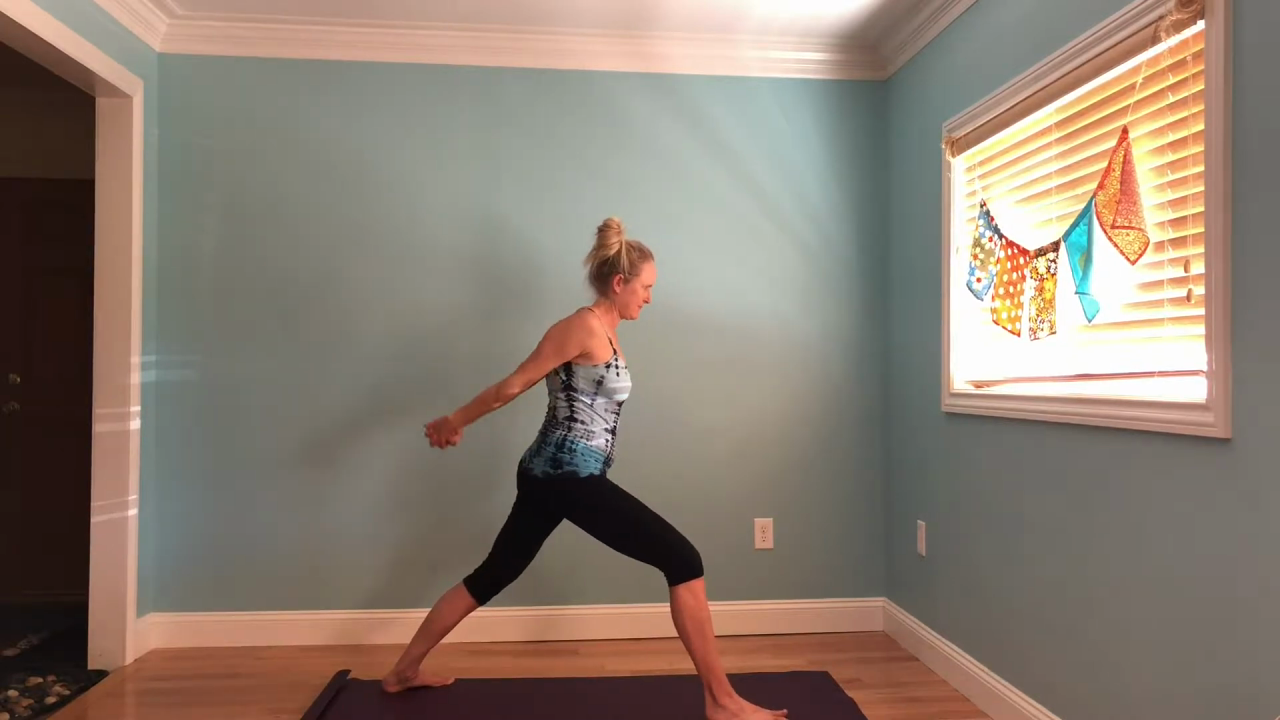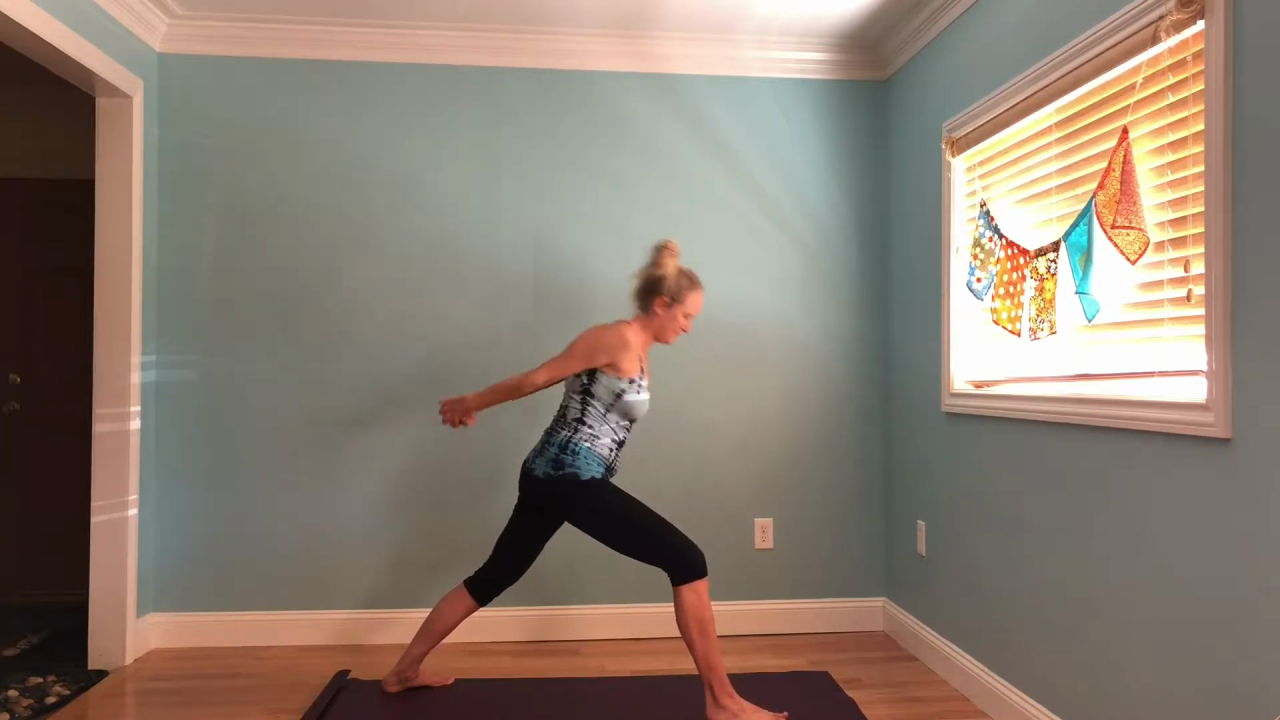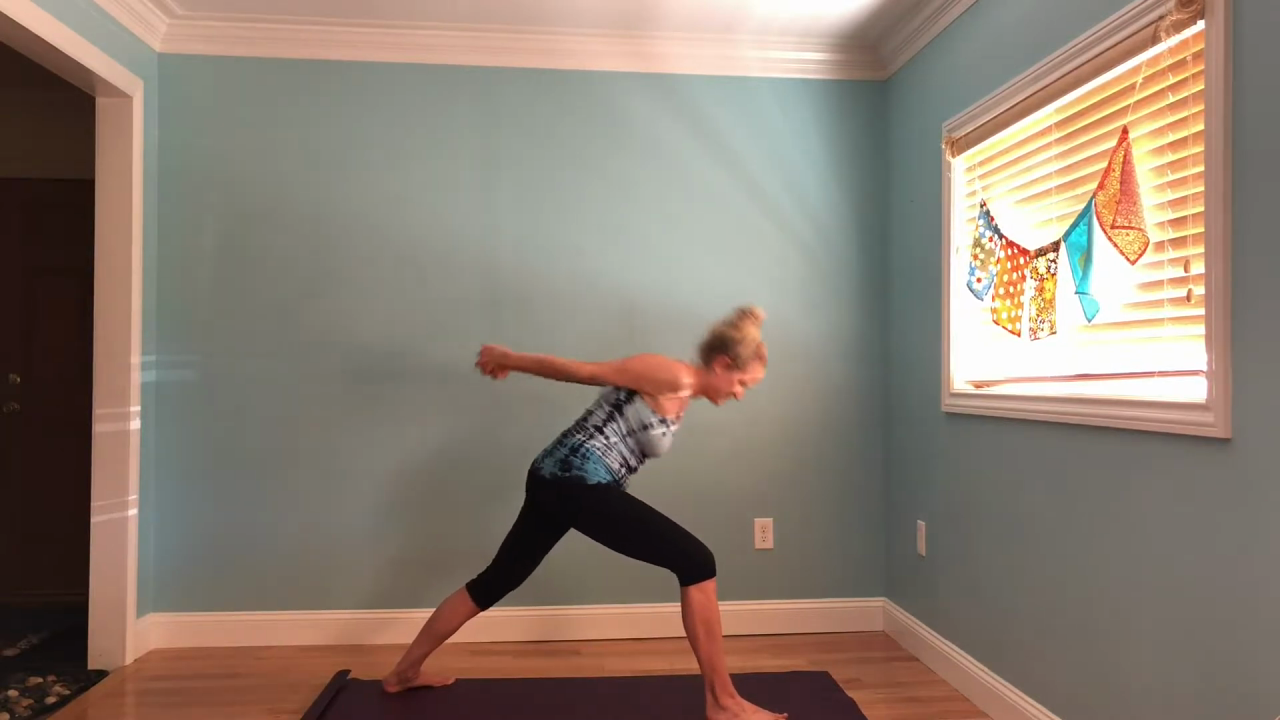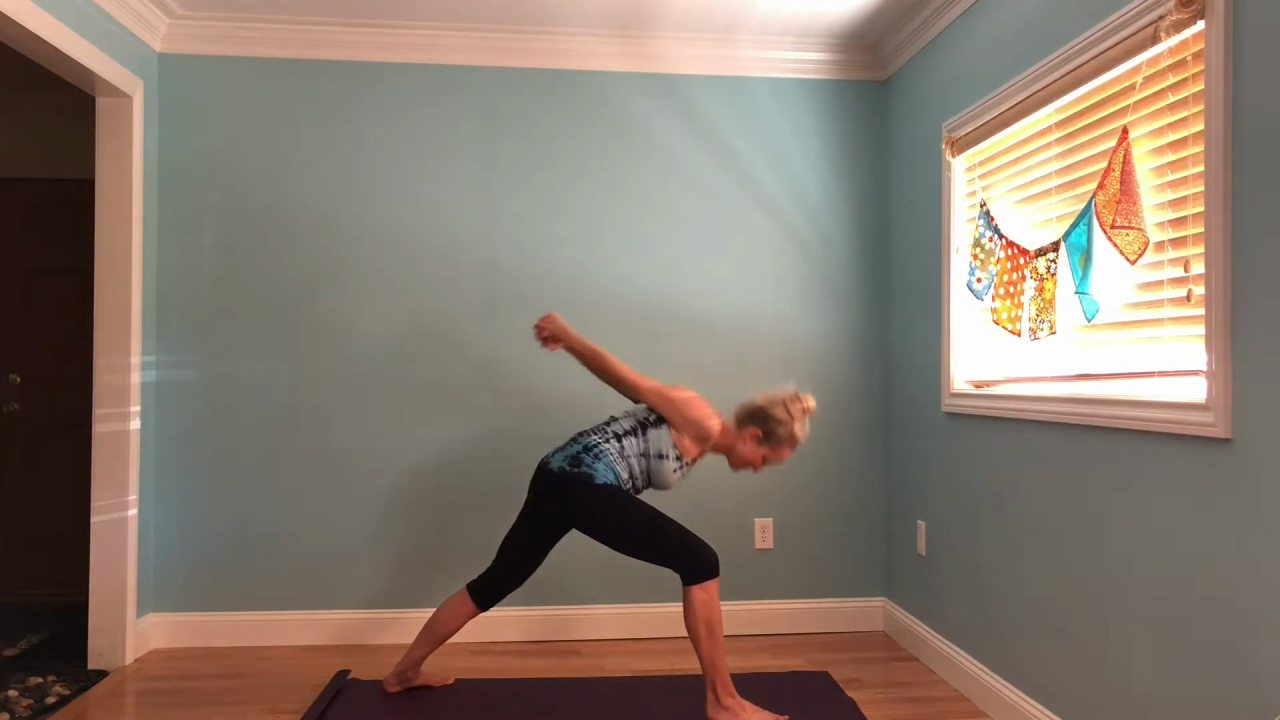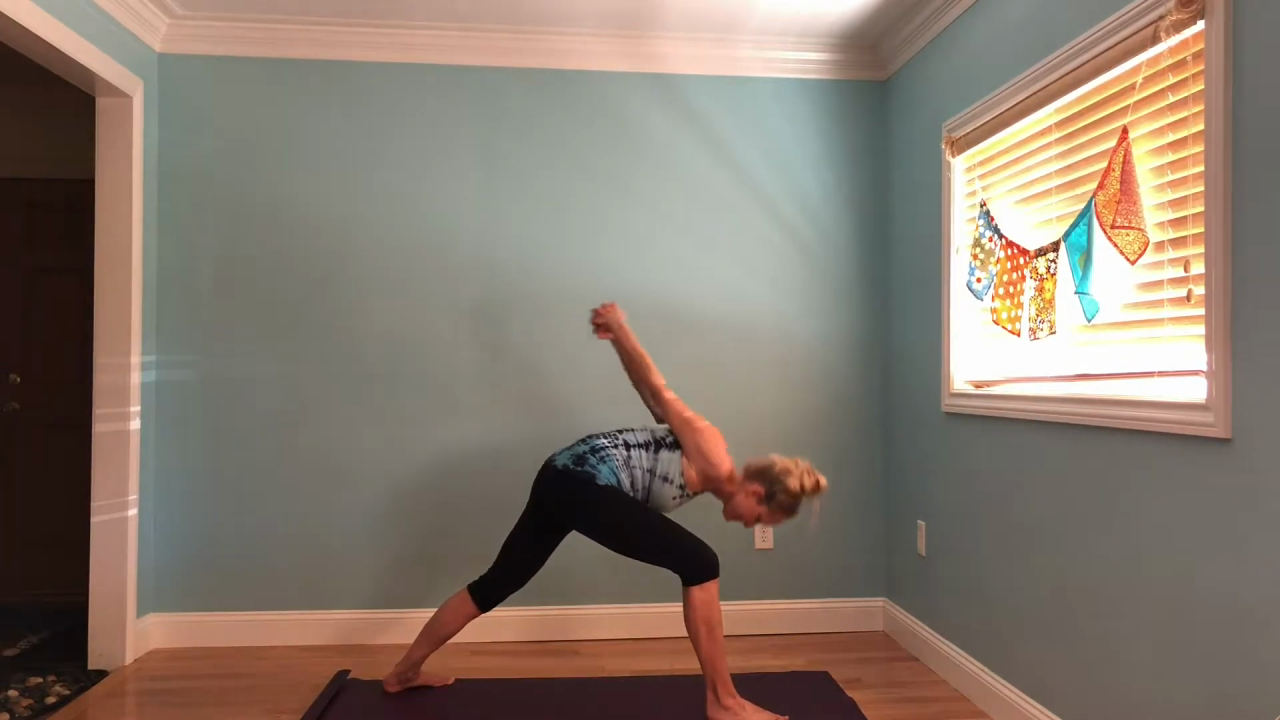
dt=0.3s
person 1, frame 1
left shoulder: (604, 332)
right shoulder: (585, 326)
left elbow: (521, 385)
right elbow: (515, 383)
right wrist: (457, 419)
left hip: (551, 473)
right hip: (570, 475)
left knee: (491, 576)
right knee: (683, 562)
left ankle: (403, 670)
person 1, frame 2
left shoulder: (634, 349)
right shoulder: (621, 338)
left elbow: (540, 380)
right elbow: (537, 378)
left wrist: (472, 405)
right wrist: (472, 403)
left hip: (552, 476)
right hip: (571, 477)
left knee: (491, 577)
right knee: (687, 561)
left ankle: (404, 670)
person 1, frame 3
left shoulder: (680, 391)
right shoulder: (673, 377)
left elbow: (588, 374)
right elbow: (585, 371)
right wrist: (511, 360)
left hip: (558, 480)
right hip: (577, 482)
left knee: (496, 581)
right knee: (695, 563)
left ankle: (404, 671)
person 1, frame 4
left shoulder: (700, 433)
right shoulder: (705, 423)
left elbow: (625, 382)
right elbow: (629, 380)
left wrist: (567, 338)
right wrist: (567, 336)
left hip: (564, 476)
right hip: (583, 481)
left knee: (496, 580)
right knee: (699, 563)
left ankle: (404, 671)
person 1, frame 5
left shoulder: (705, 465)
right shoulder: (718, 467)
left elbow: (656, 397)
right elbow: (663, 396)
left wrist: (618, 336)
right wrist: (620, 330)
left hip: (564, 477)
right hip: (585, 482)
left knee: (497, 582)
right knee: (699, 564)
left ankle: (405, 671)
